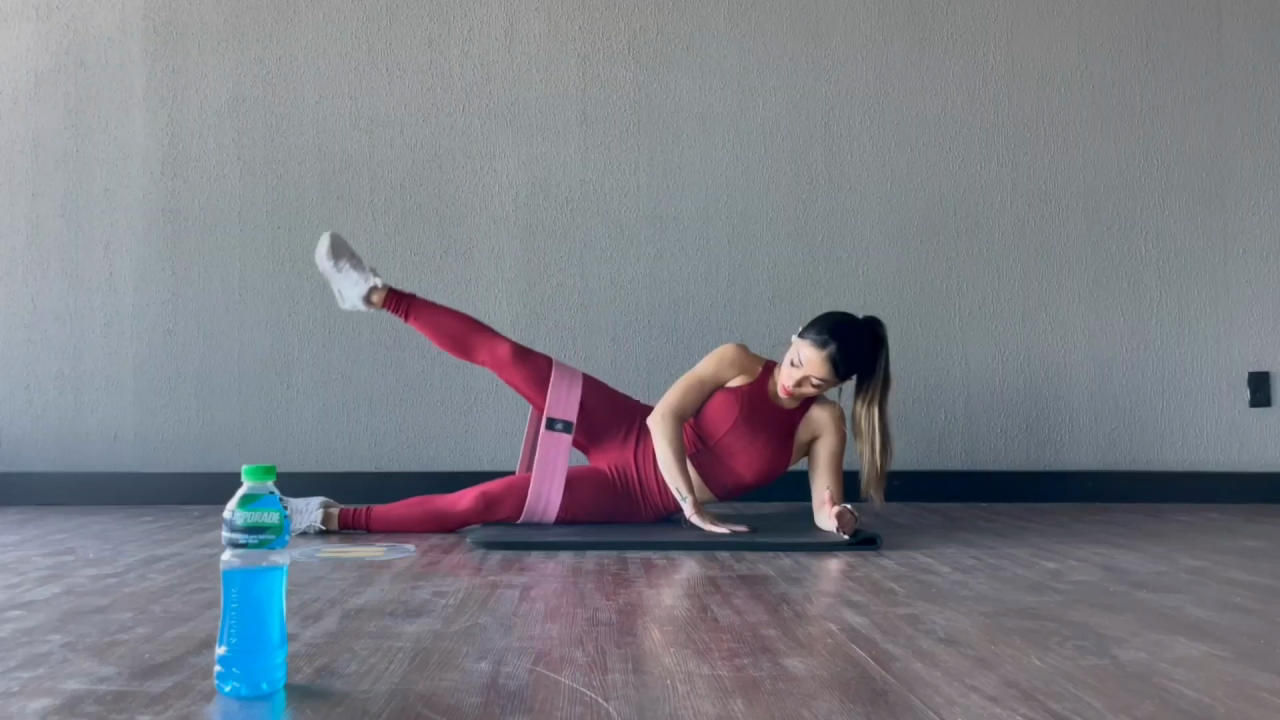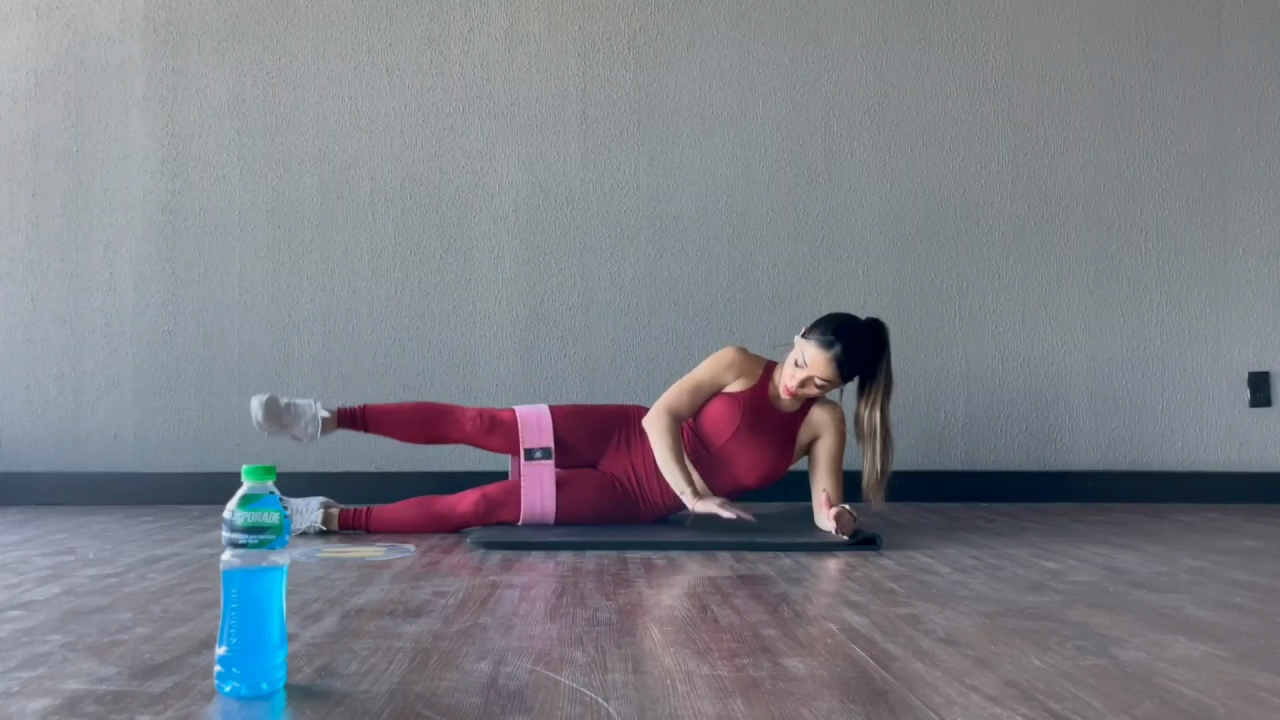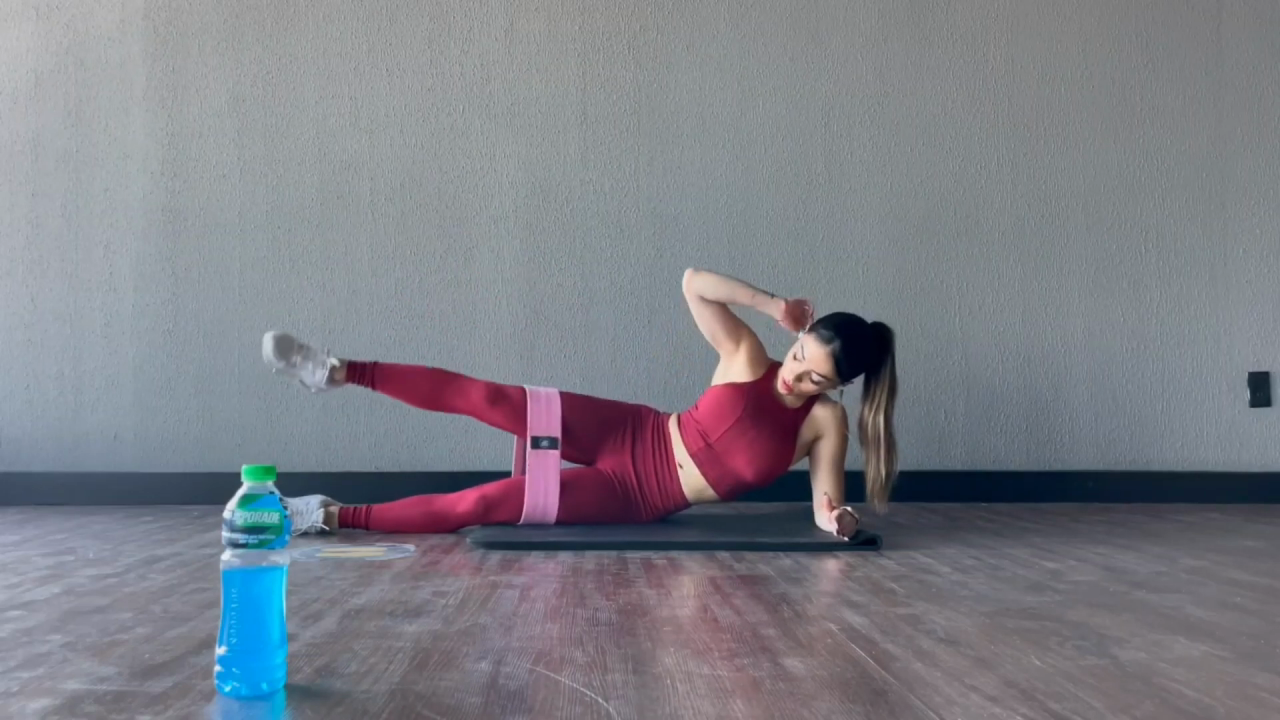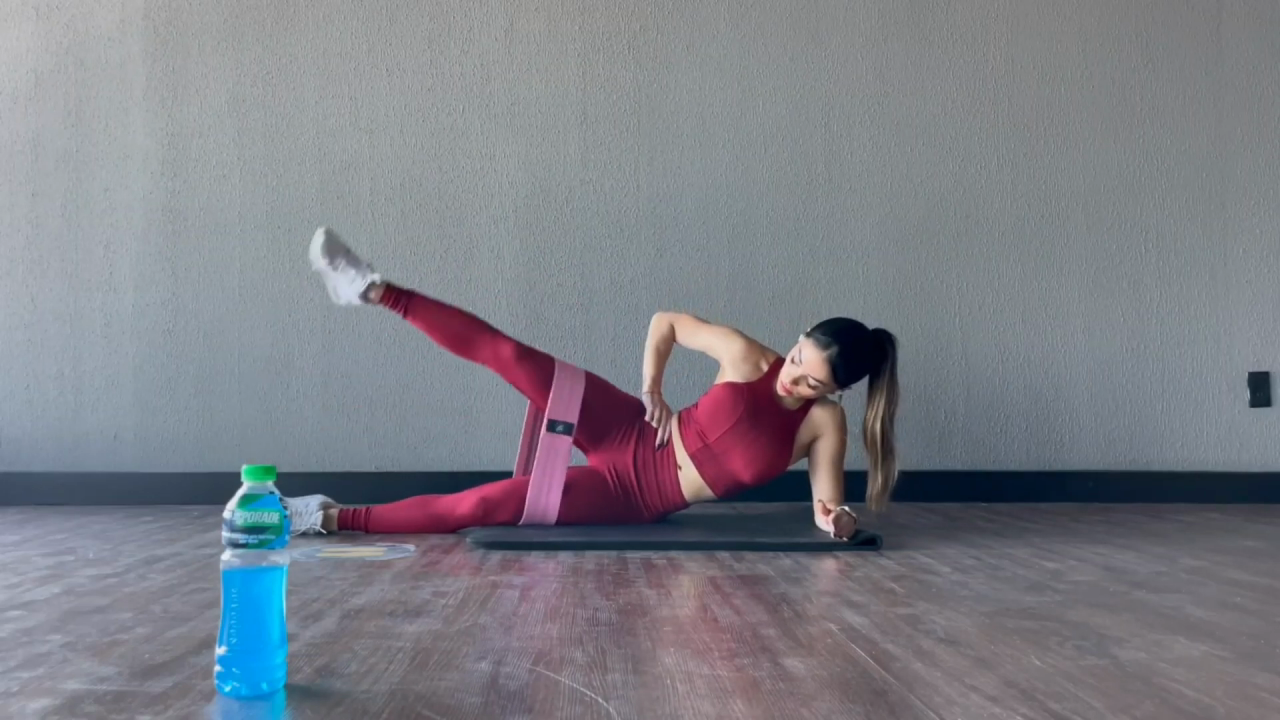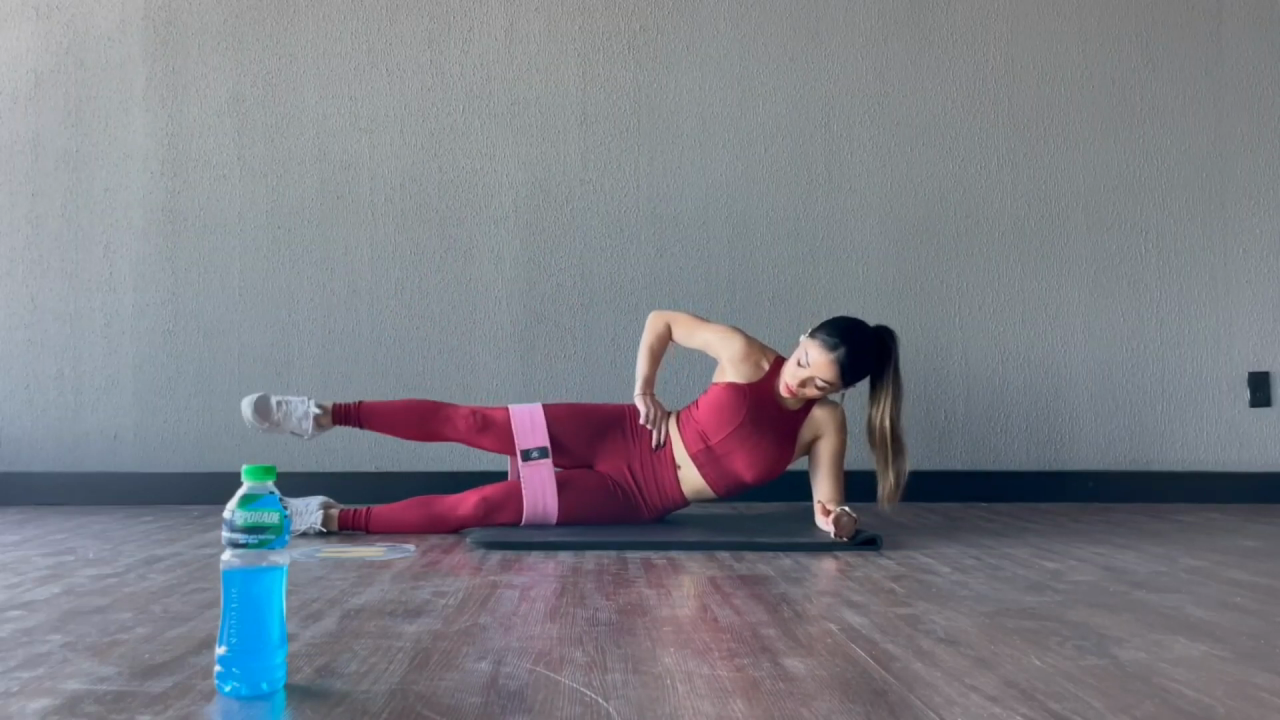
dt=1s
person 1, frame 1
left shoulder: (822, 422)
right shoulder: (739, 362)
left elbow: (824, 512)
right elbow: (663, 417)
left wrist: (835, 515)
right wrist: (692, 504)
left hip: (638, 500)
right hip: (632, 442)
left knee: (486, 502)
right knee: (506, 358)
left ankle: (333, 516)
right ankle: (378, 294)
person 1, frame 2
left shoulder: (824, 420)
right shoulder: (739, 364)
left elbow: (826, 508)
right elbow: (660, 417)
left wrist: (837, 518)
right wrist: (693, 495)
left hip: (637, 499)
right hip: (626, 440)
left knee: (489, 505)
right knee: (479, 425)
left ankle: (333, 517)
right ankle: (329, 418)
person 1, frame 3
left shoulder: (826, 422)
right shoulder: (747, 360)
left elbow: (826, 508)
right elbow: (693, 281)
left wrist: (838, 517)
right wrist: (774, 305)
left hip: (634, 498)
right hip: (629, 439)
left knee: (484, 504)
right knee: (484, 397)
left ankle: (334, 515)
right ankle: (339, 371)
person 1, frame 4
left shoulder: (824, 423)
right shoulder: (746, 357)
left elbow: (828, 504)
right elbow: (666, 321)
left wrist: (835, 519)
right wrist: (652, 388)
left hip: (633, 501)
right hip: (628, 440)
left knee: (482, 505)
right knee: (511, 357)
left ankle: (335, 517)
right ankle: (374, 289)
person 1, frame 5
left shoulder: (824, 422)
right shoulder: (745, 354)
left elbow: (827, 509)
right elbow: (662, 320)
left wrist: (837, 520)
right wrist: (643, 391)
left hip: (635, 499)
right hip: (621, 438)
left knee: (484, 506)
right knee: (470, 423)
left ankle: (332, 516)
right ankle: (325, 414)
